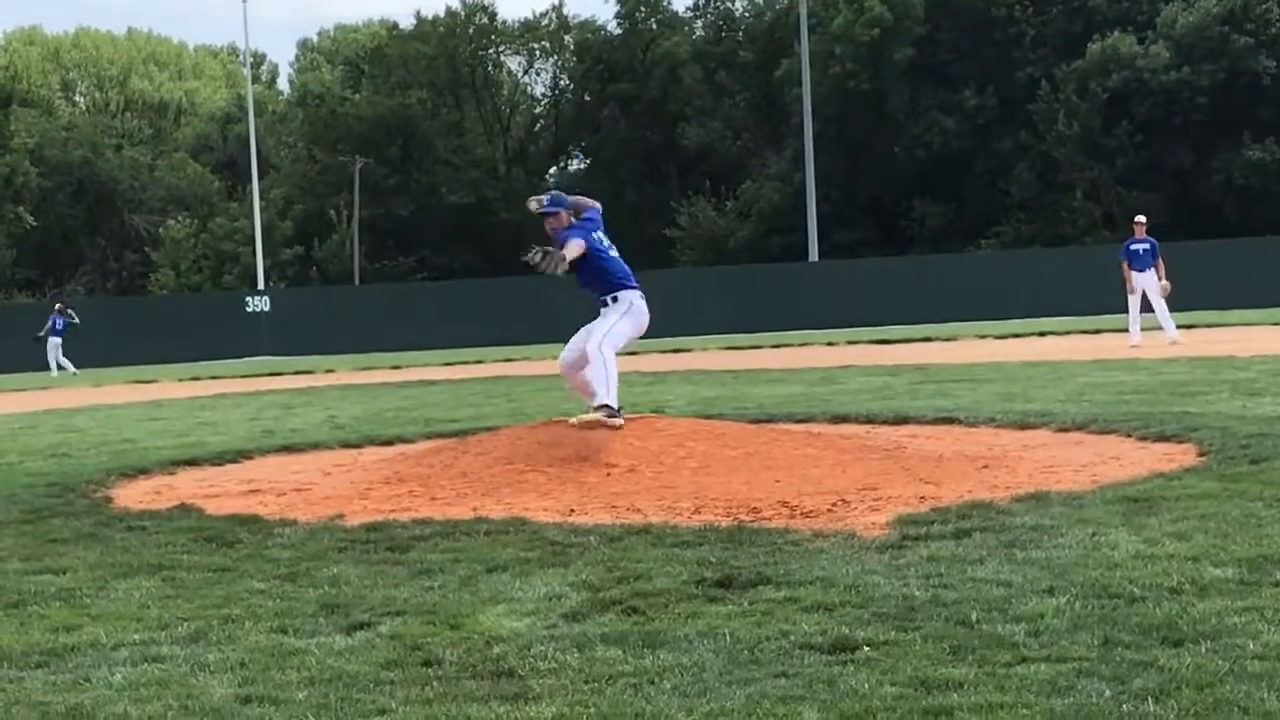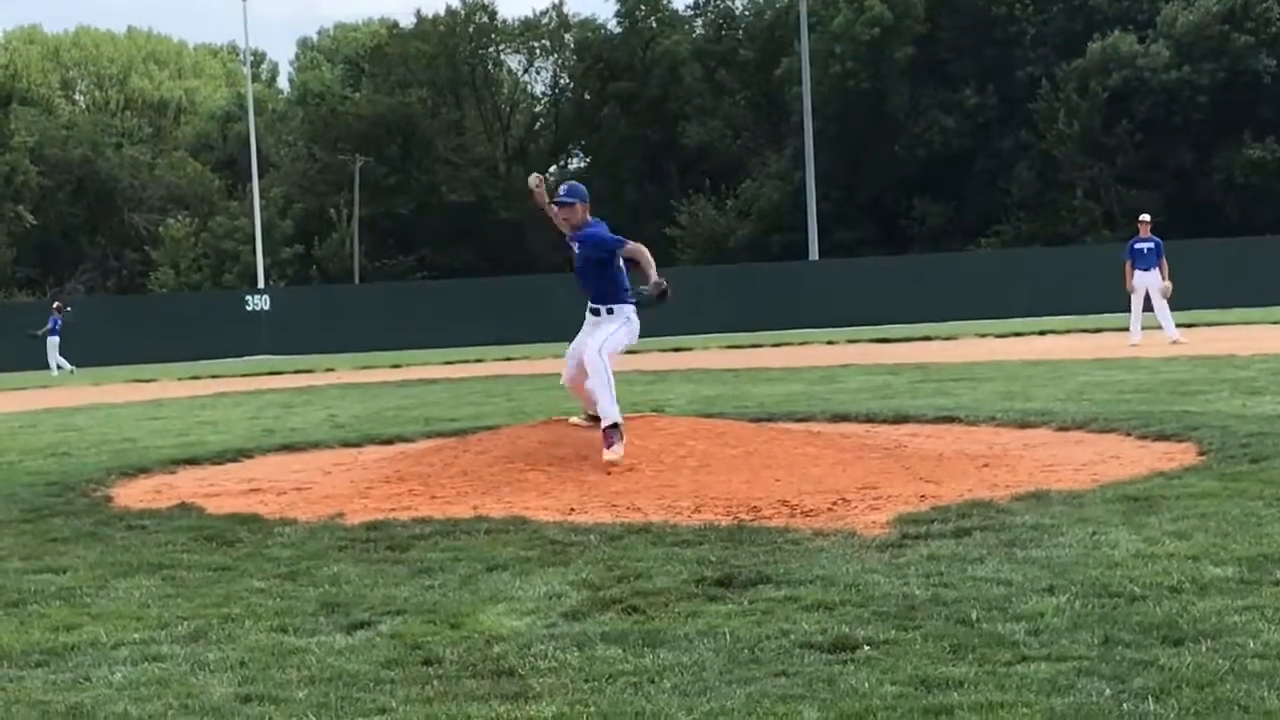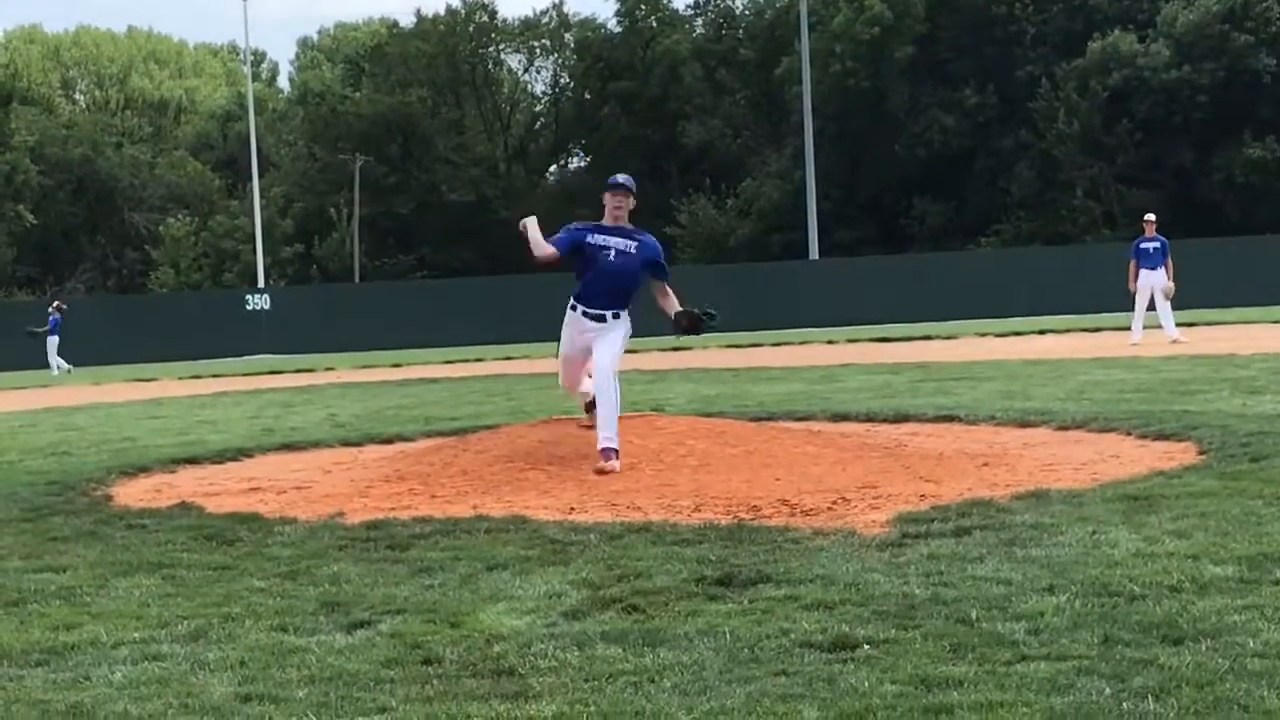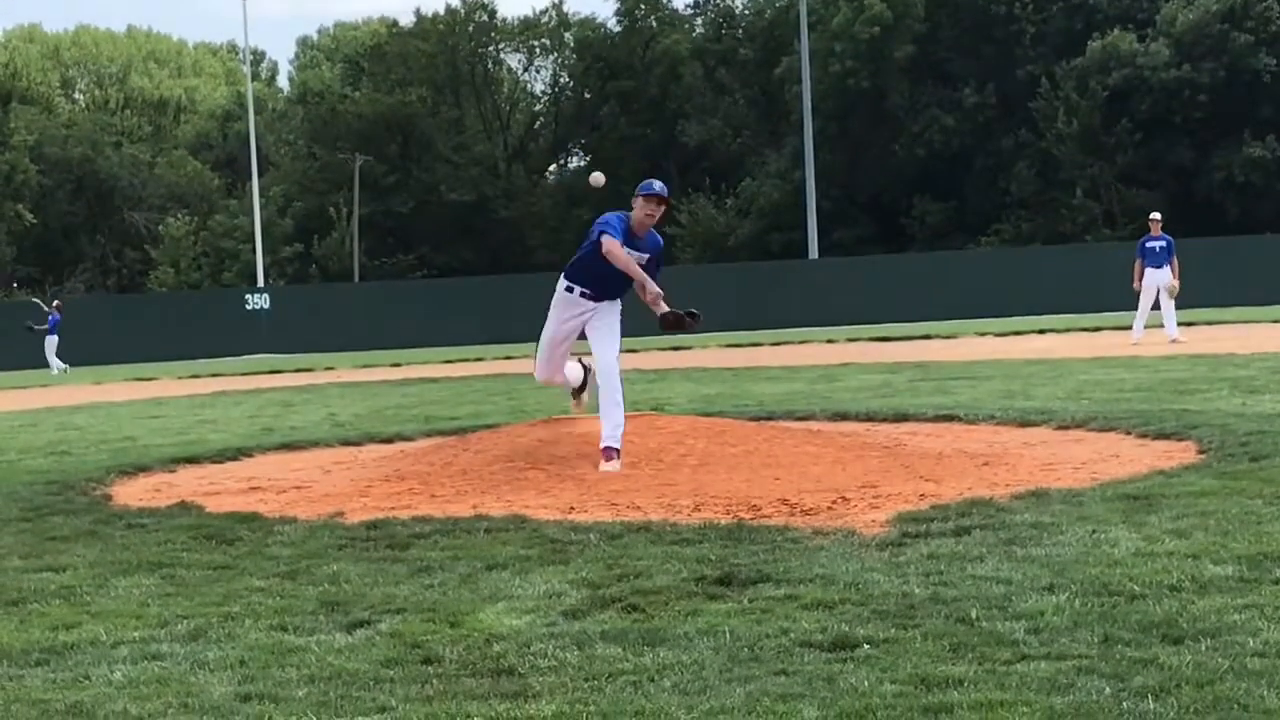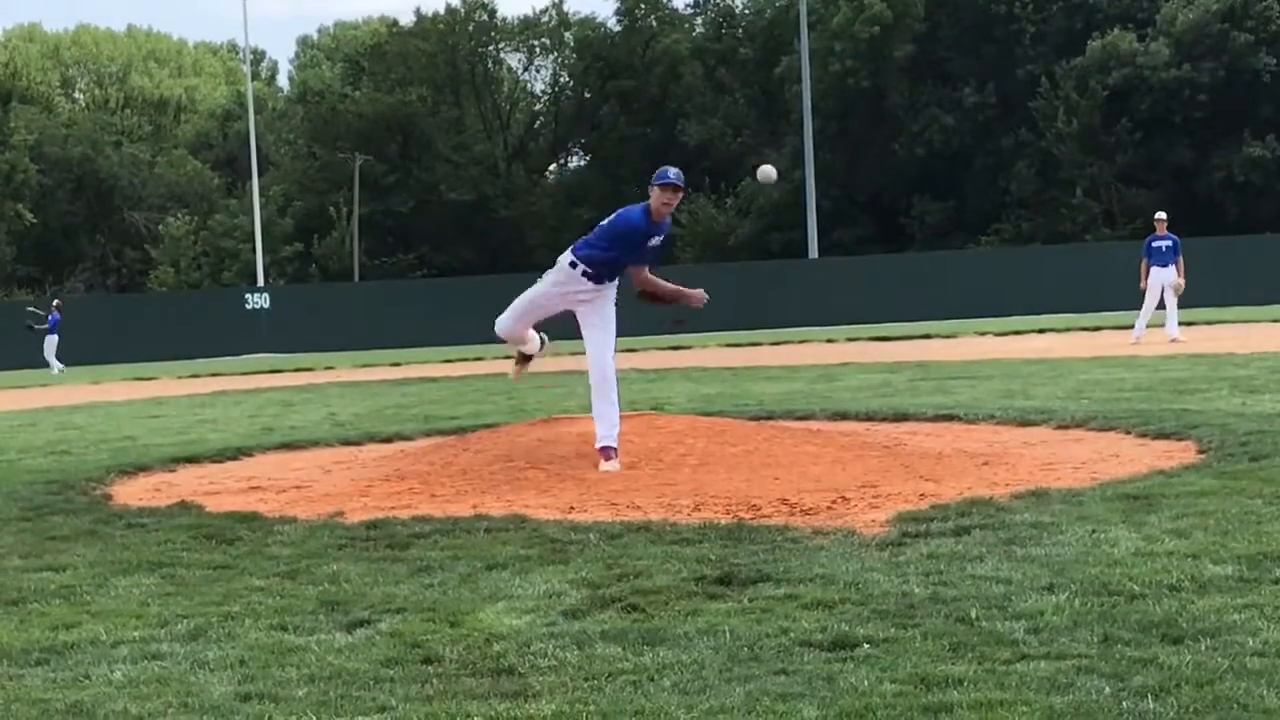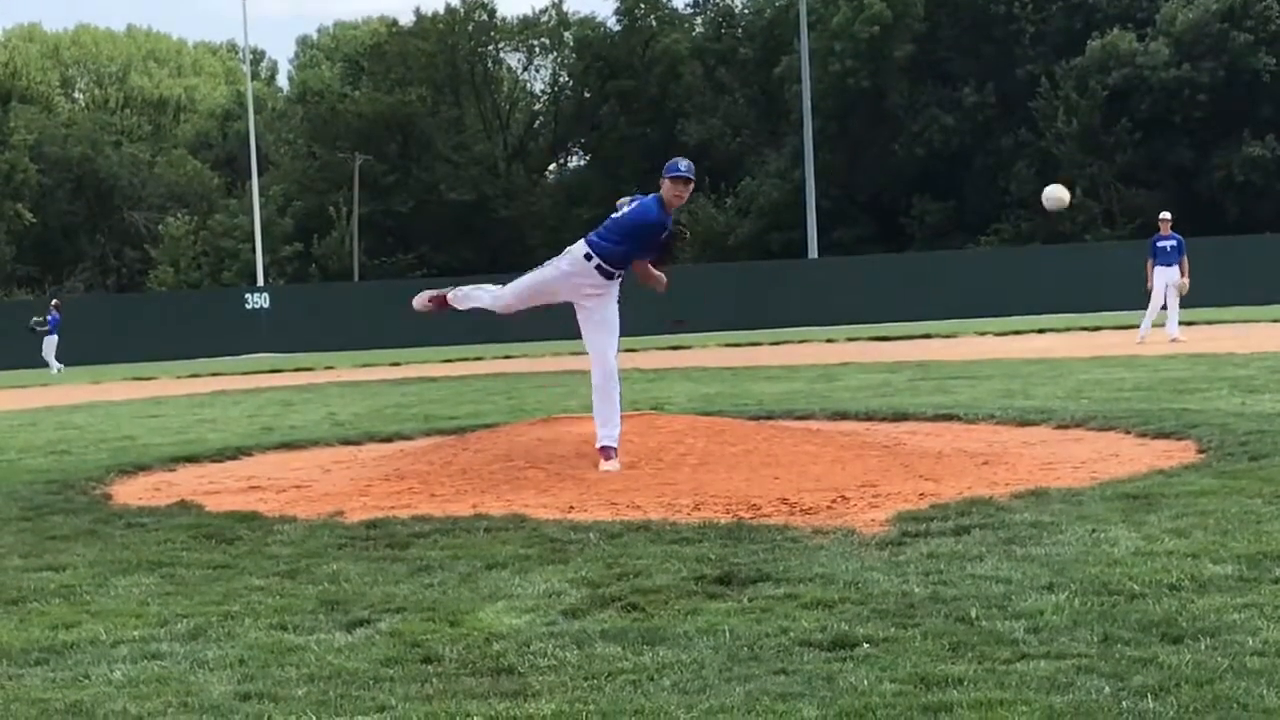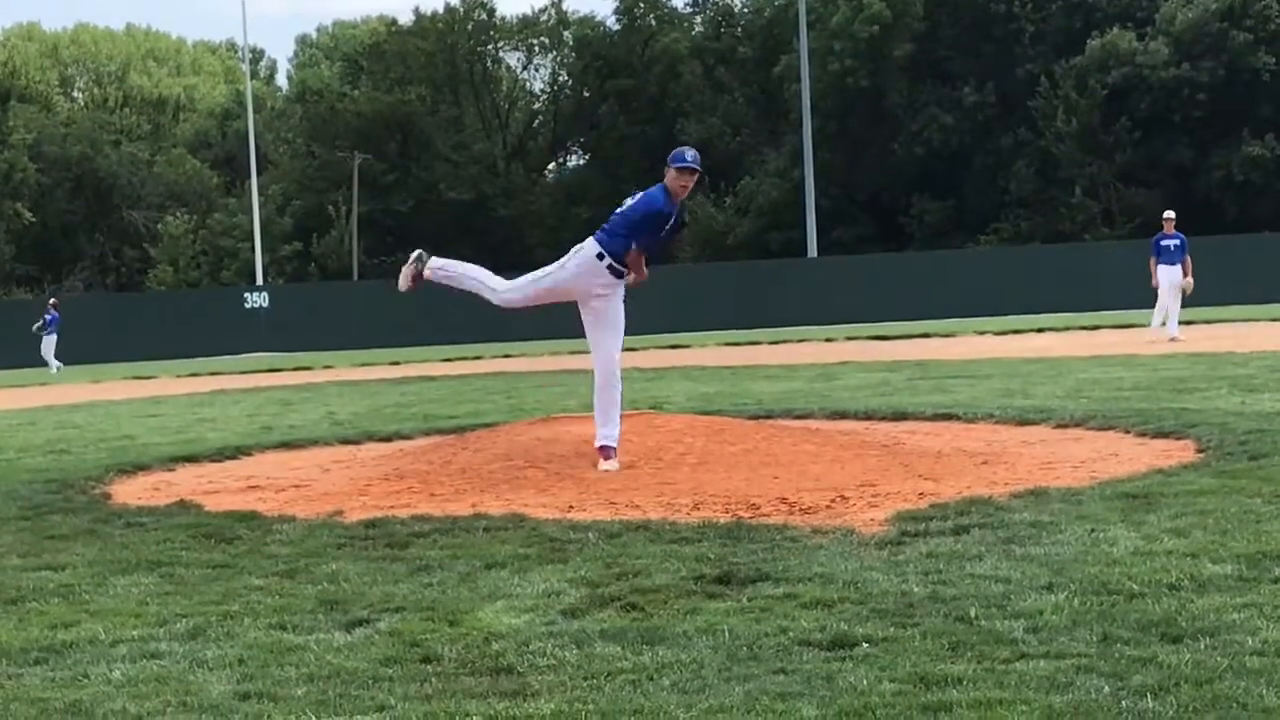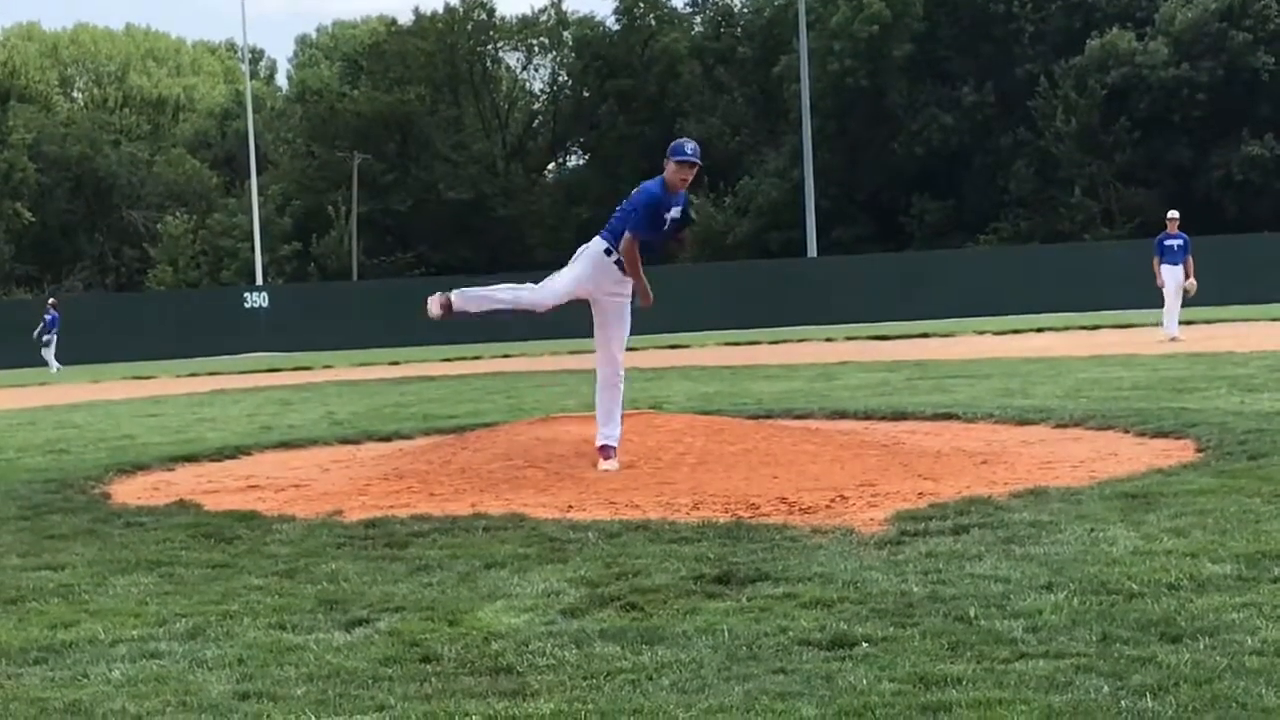
dt=0.1s
person 1, frame 1
left shoulder: (575, 232)
right shoulder: (589, 222)
left elbow: (576, 246)
right elbow: (593, 204)
left wrist: (564, 258)
right wrist: (543, 202)
left hip: (627, 306)
right hip: (612, 310)
left knee: (598, 346)
right knee: (568, 364)
left ankle: (608, 409)
right ankle: (603, 405)
person 1, frame 2
left shoulder: (597, 232)
right shoulder: (578, 232)
left elbow: (638, 251)
right elbow: (563, 223)
left wrist: (653, 278)
right wrist: (542, 197)
left hip: (620, 319)
right hip: (594, 319)
left knee: (594, 356)
right knee: (572, 379)
left ankle: (612, 430)
right ankle: (597, 410)
person 1, frame 3
left shoulder: (647, 244)
right shoulder: (582, 231)
left elbow: (662, 292)
right elbow: (543, 254)
left wrist: (679, 314)
right wrist: (532, 225)
left hip: (614, 324)
right hip: (579, 319)
left knee: (603, 369)
right knee: (569, 381)
left ankle: (608, 449)
right ankle: (594, 398)
person 1, frame 4
left shoulder: (656, 244)
right shoulder: (610, 222)
left elbow: (642, 289)
right elbow: (610, 249)
left wrist: (662, 310)
right wrist: (642, 277)
left hip: (606, 306)
right hip: (571, 296)
left knee: (608, 368)
right knee: (545, 374)
left ankle: (610, 446)
right ankle: (578, 374)
person 1, frame 5
left shoulder: (662, 225)
right shoulder: (636, 221)
right elbow: (640, 279)
right wrist: (684, 294)
left hip: (601, 292)
right hip: (570, 276)
left knee: (601, 366)
right knee: (506, 328)
left ankle: (607, 445)
right ankle: (532, 345)
person 1, frame 6
left shoulder: (648, 203)
right shoulder: (654, 217)
left elbow: (623, 203)
right elbow: (639, 269)
right wrist: (658, 280)
left hip: (605, 285)
right hip: (579, 265)
left knee: (606, 366)
right knee: (503, 299)
left ankle: (608, 445)
right ankle: (447, 297)
person 1, frame 7
left shoulder: (662, 200)
right shoulder: (658, 206)
right elbow: (634, 259)
right wrist: (639, 276)
left hip: (609, 285)
right hip: (585, 265)
left knee: (609, 366)
right knee: (507, 292)
left ankle: (607, 444)
right ankle: (428, 267)
person 1, frame 8
left shoulder: (679, 198)
right shoulder: (652, 192)
right elbow: (628, 246)
left wrist: (678, 231)
right wrist: (642, 287)
left hip: (620, 279)
right hip: (597, 263)
left knee: (612, 364)
right knee: (541, 296)
left ankle: (607, 443)
right ankle: (453, 299)
